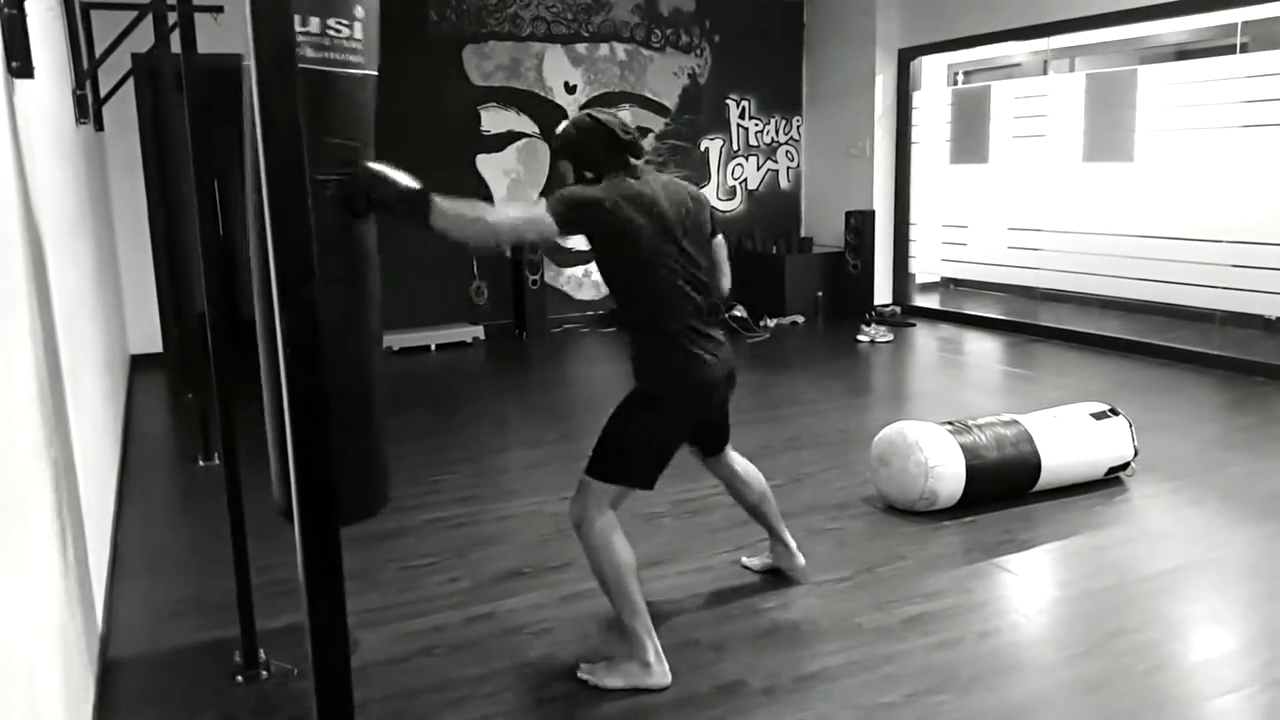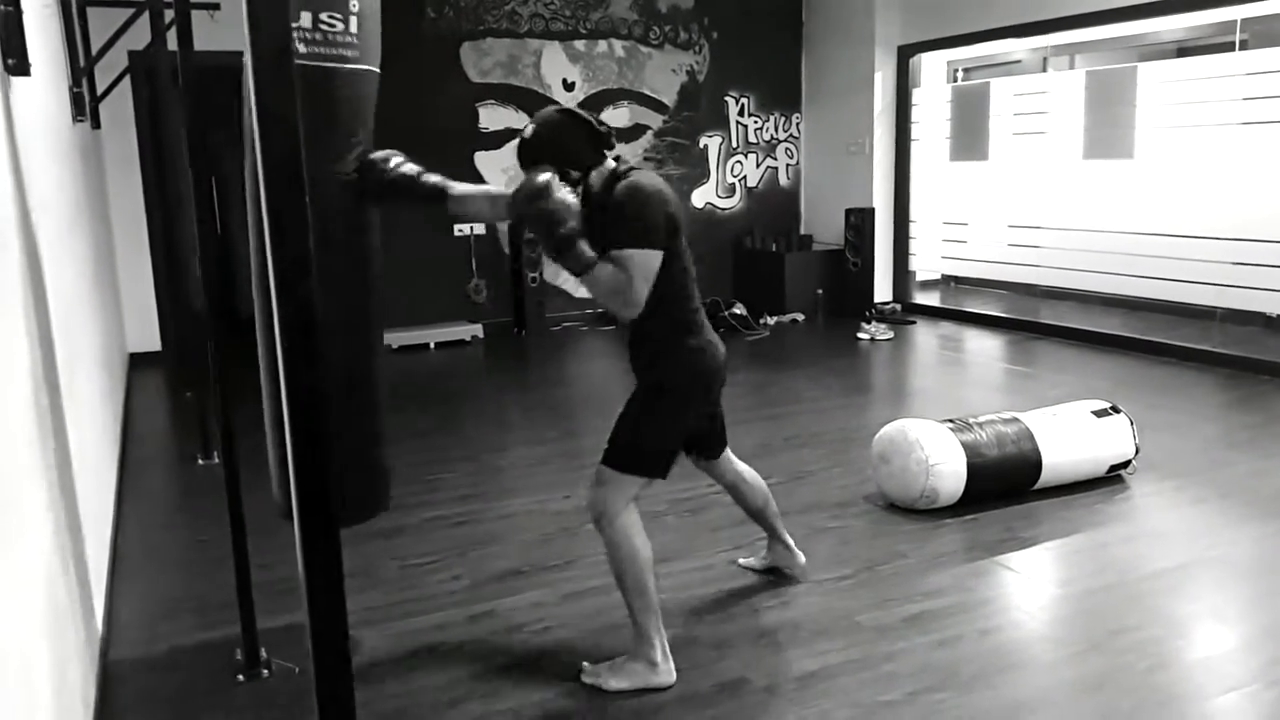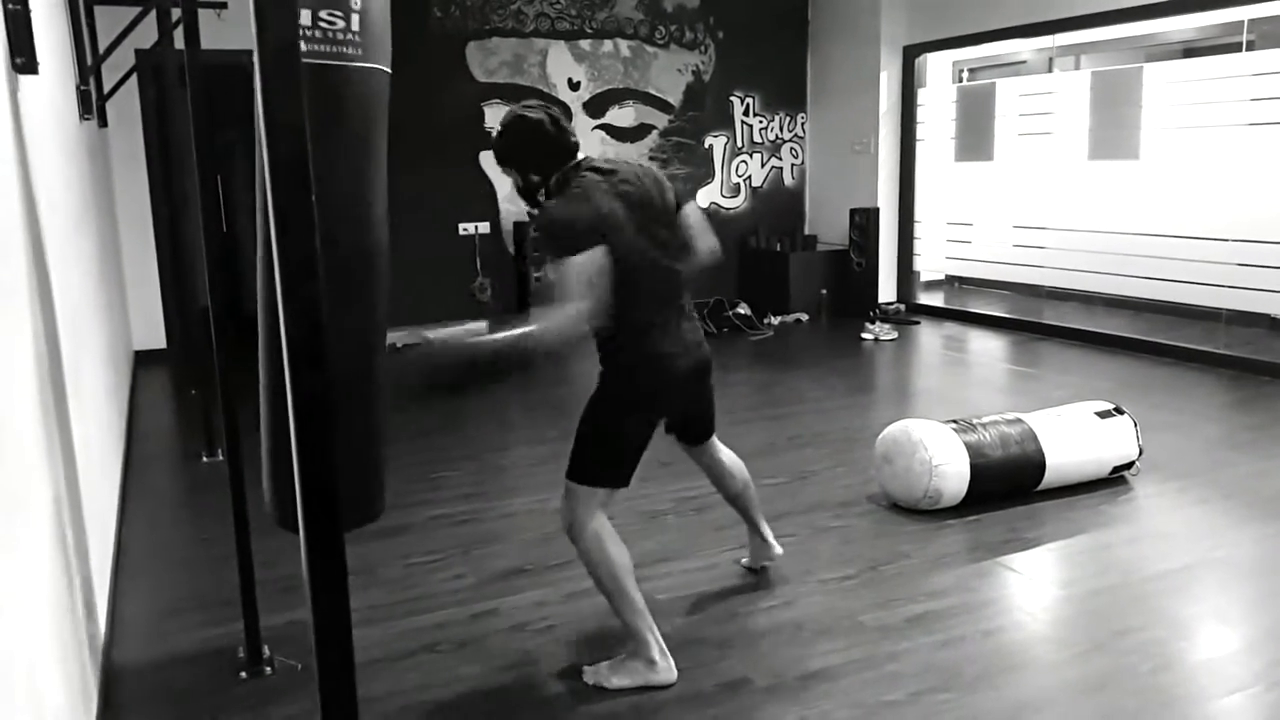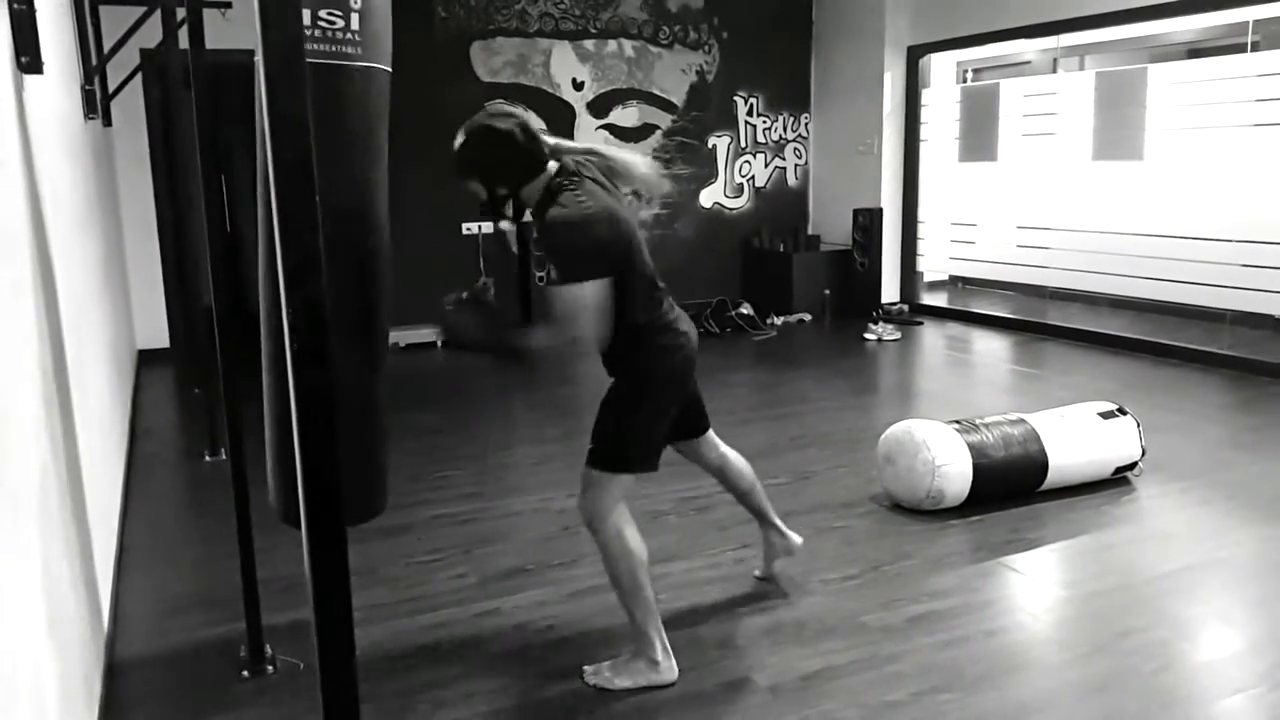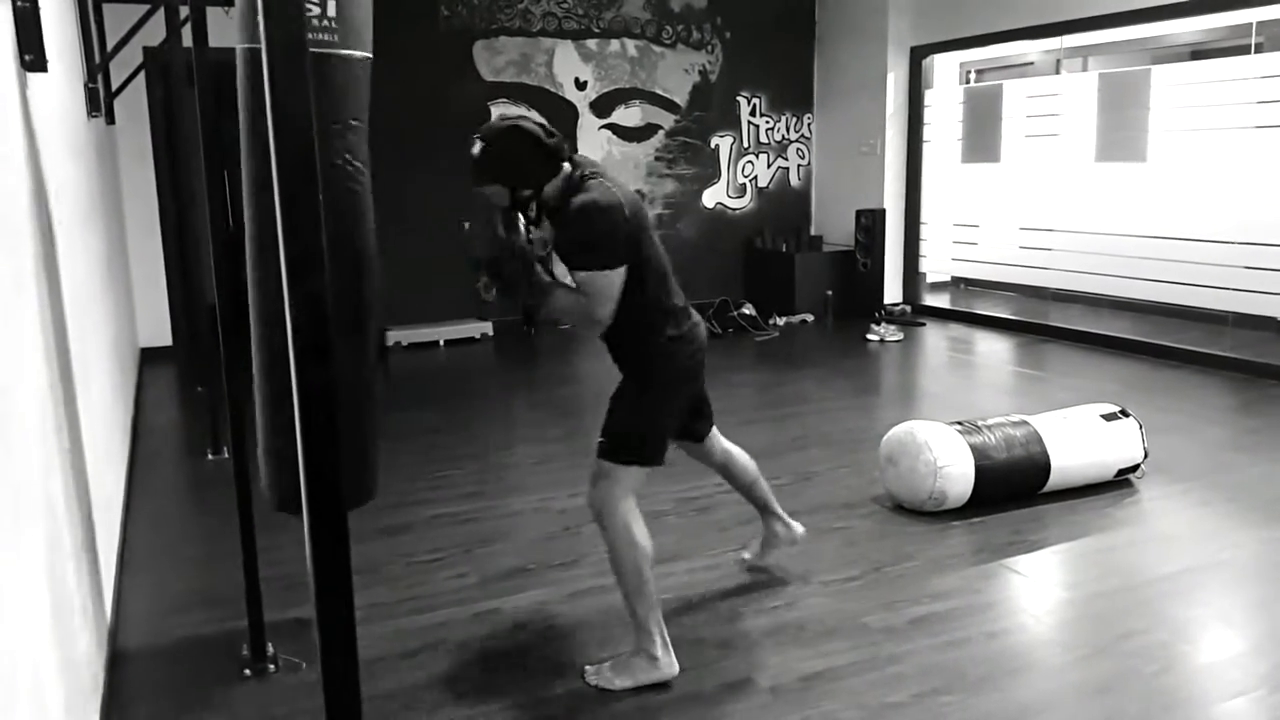
dt=0.2s
person 1, frame 1
left shoulder: (600, 202)
right shoulder: (687, 196)
left elbow: (501, 228)
right elbow: (723, 284)
left hip: (668, 377)
right hip: (715, 362)
left knee: (590, 510)
right knee: (720, 459)
left ankle: (645, 660)
right ankle: (784, 550)
person 1, frame 2
left shoulder: (638, 198)
right shoulder: (592, 194)
left elbow: (628, 303)
right elbow: (506, 202)
left wrist: (567, 244)
right wrist: (423, 183)
left hip: (681, 369)
right hip: (696, 359)
left knee: (611, 504)
right knee: (717, 461)
left ankle: (652, 658)
right ankle: (783, 550)
person 1, frame 3
left shoulder: (565, 214)
right shoulder: (640, 177)
left elbow: (579, 314)
right elbow: (705, 252)
left hip: (638, 373)
right hip: (688, 351)
left knee: (581, 512)
right knee: (706, 447)
left ankle: (650, 656)
right ankle: (761, 540)
person 1, frame 4
left shoulder: (566, 223)
right shoulder: (576, 169)
left elbow: (588, 334)
right elbow: (649, 179)
left wrist: (512, 338)
left hip: (648, 361)
right hip: (671, 342)
left knee: (601, 506)
right knee: (701, 446)
left ankle: (654, 655)
right ankle: (777, 534)
person 1, frame 5
left shoulder: (599, 211)
right shoulder: (571, 179)
left elbow: (595, 316)
left wrist: (528, 283)
left hip: (661, 354)
right hip: (673, 345)
left knee: (609, 498)
right knee: (704, 443)
left ankle: (653, 653)
right ankle: (777, 524)
